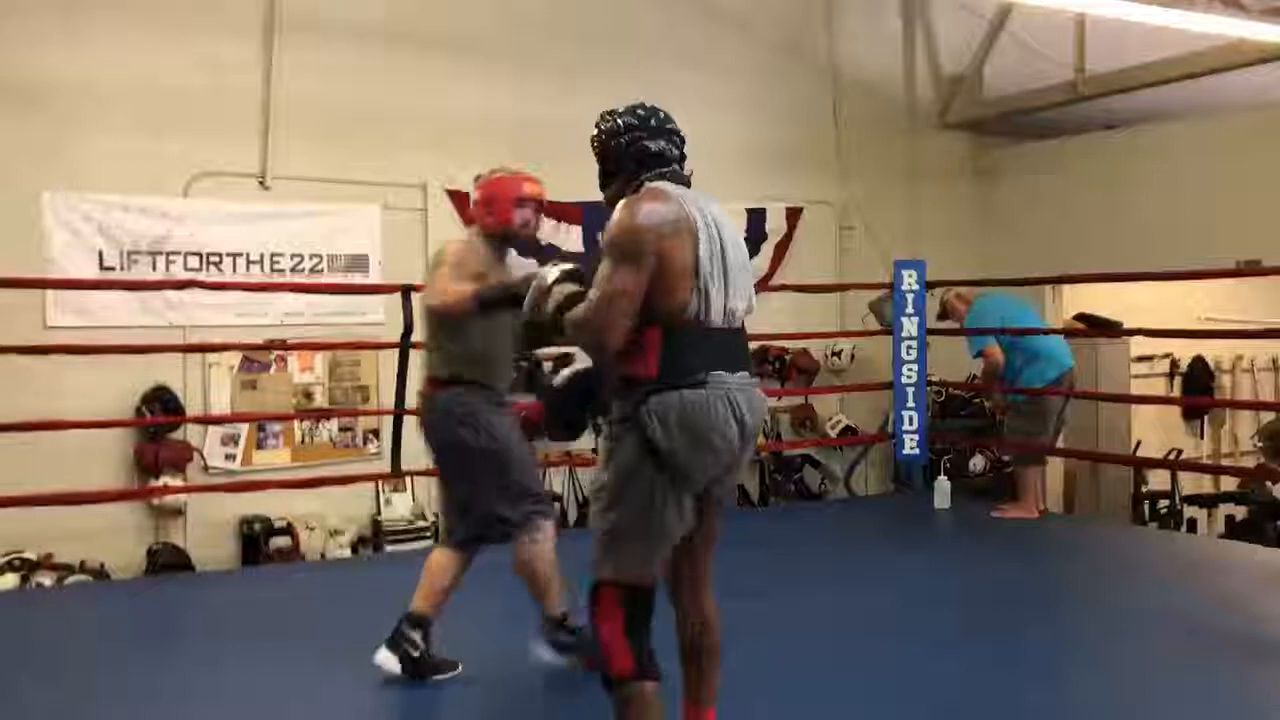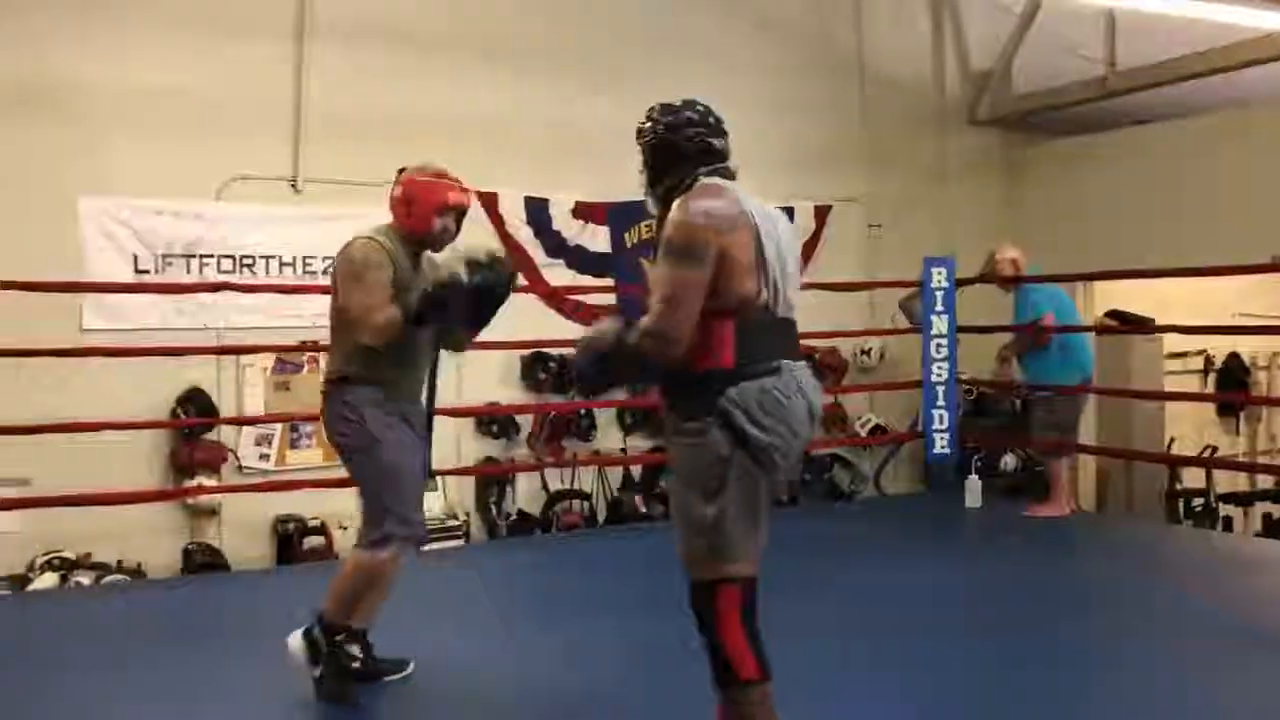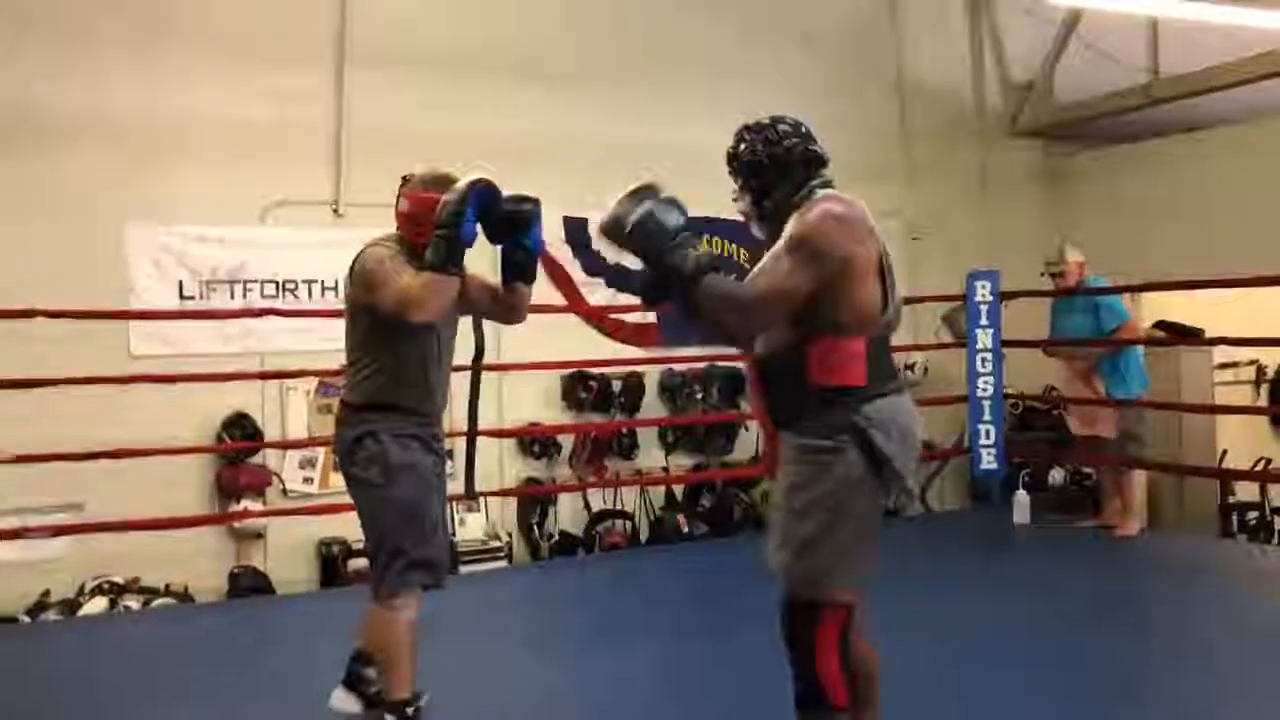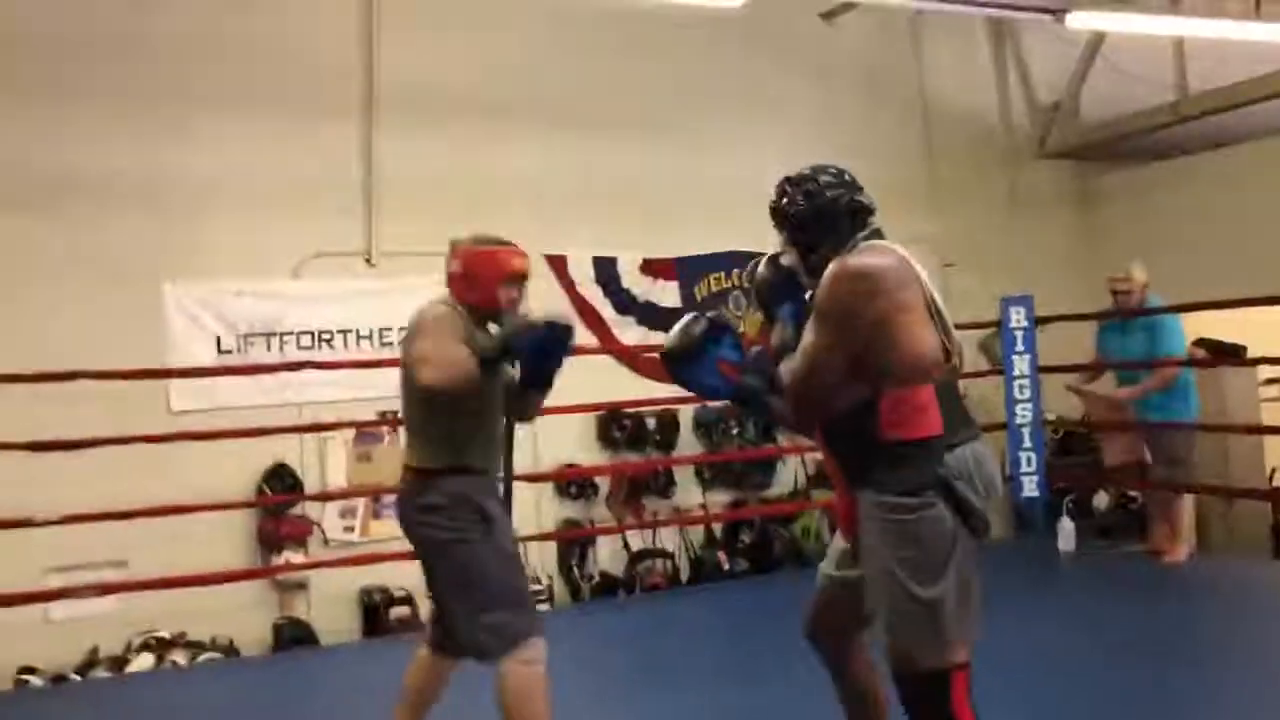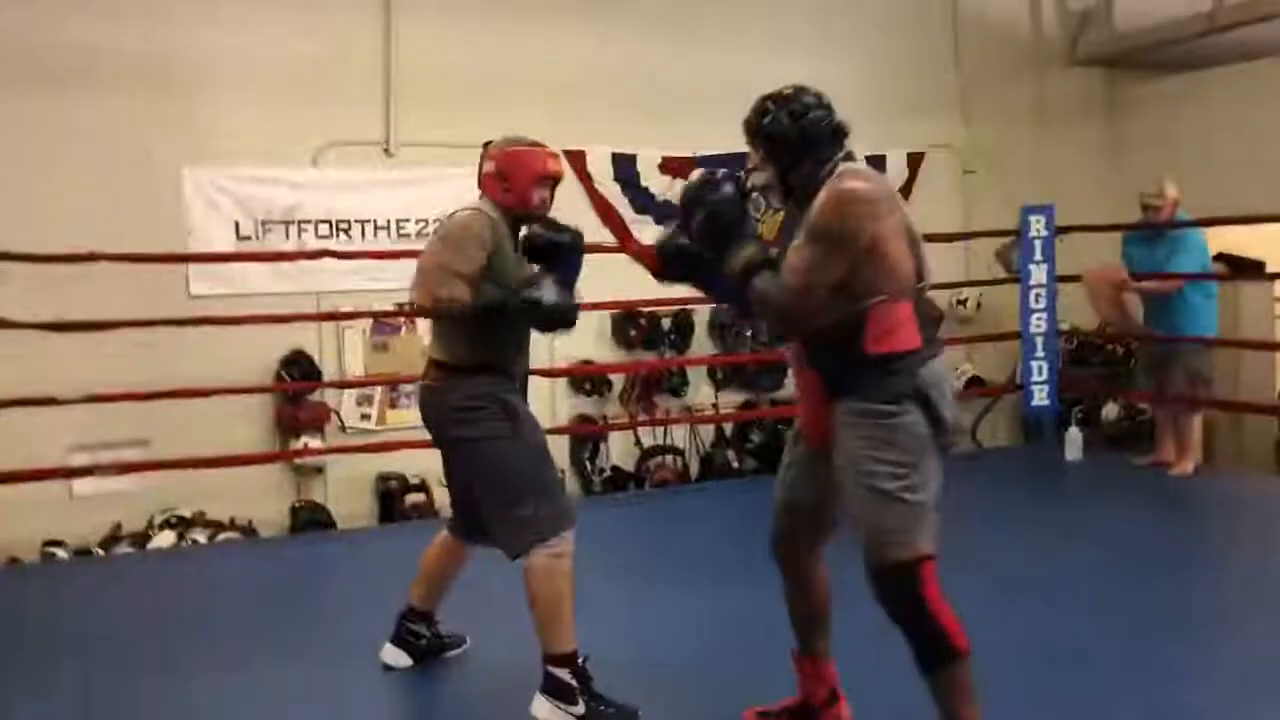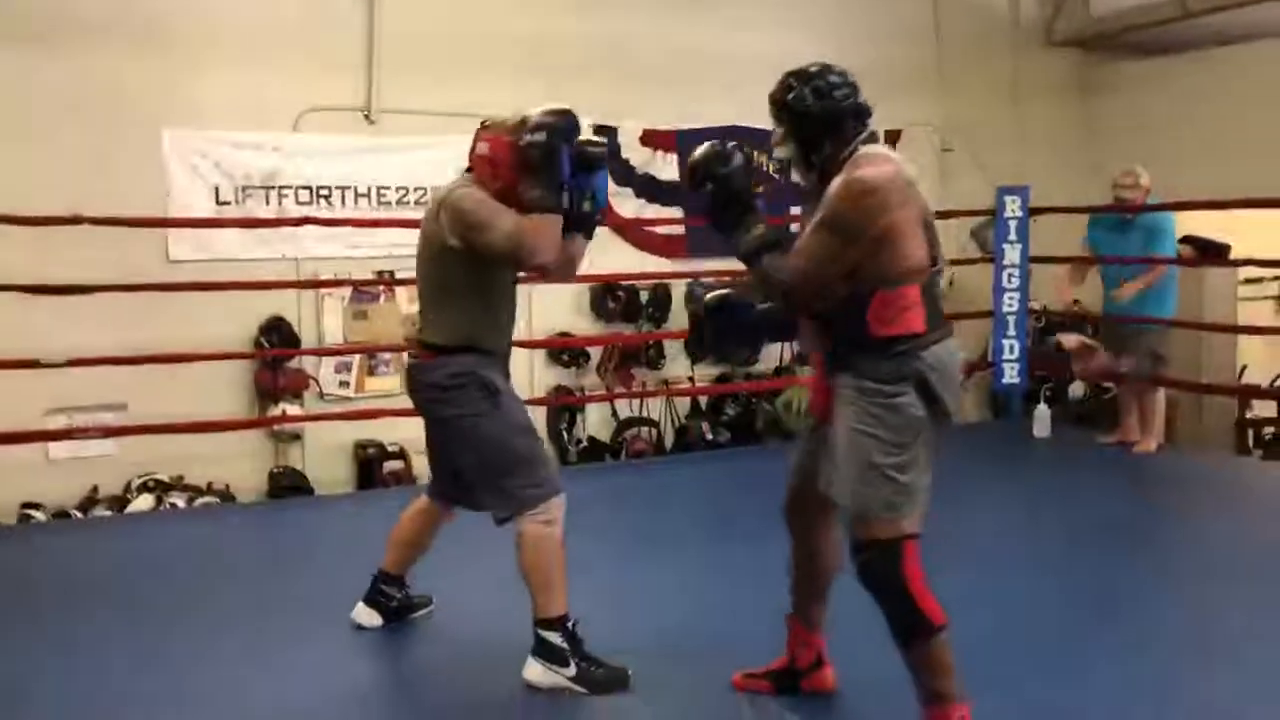
dt=0.5s
person 1, frame 1
left shoulder: (643, 211)
right shoulder: (712, 215)
left elbow: (603, 333)
left wrist: (558, 299)
left hip: (670, 415)
right hip: (731, 404)
left knee: (618, 603)
right knee: (691, 578)
person 1, frame 2
left shoulder: (699, 208)
right shoulder: (761, 213)
left elbow: (670, 336)
left wrist: (614, 346)
right wrist: (639, 335)
left hip: (735, 411)
right hip: (783, 397)
left knee: (721, 600)
right knee: (729, 586)
person 1, frame 3
left shoulder: (825, 217)
right shoulder: (820, 224)
left elbow: (749, 308)
right elbow: (770, 329)
left wrist: (674, 255)
right wrist: (695, 282)
left hip: (843, 434)
right hip: (841, 430)
left knee: (813, 618)
right knee: (835, 605)
person 1, frame 4
left shoulder: (860, 273)
right shoulder: (873, 272)
left elbow: (801, 398)
right elbow: (821, 404)
left wrist: (782, 323)
right wrist: (735, 374)
left hip: (917, 489)
right hip: (895, 485)
right knee: (830, 628)
person 1, frame 5
left shoulder: (847, 198)
right shoulder: (822, 200)
left elbow: (787, 308)
right elbow: (774, 293)
left wrist: (732, 246)
right wrist: (710, 267)
left hip: (889, 400)
right hip: (840, 399)
left knee: (900, 576)
right knee: (791, 542)
person 1, frame 6
left shoulder: (864, 184)
right shoulder: (849, 179)
left elbow: (797, 290)
left wrist: (741, 219)
left hip: (893, 380)
right hip: (858, 376)
left knee: (882, 553)
right knee: (805, 510)
right ankle: (805, 659)
person 2, frame 1
left shoulder: (494, 262)
right shoulder: (464, 252)
left elbow: (502, 329)
right elbow: (438, 300)
right wrist: (514, 291)
left hip: (468, 403)
right hip: (464, 404)
left knee: (466, 532)
right knee: (530, 512)
left ankle: (405, 644)
right ankle: (559, 627)
person 2, frame 2
left shoulder: (428, 265)
right shoulder: (365, 253)
left elbow: (454, 337)
right elbow: (369, 331)
left wrist: (476, 298)
right wrist: (431, 300)
left hip: (405, 408)
right hip: (363, 404)
left knee: (391, 534)
right knee: (392, 532)
left ankle: (350, 649)
right ankle: (321, 636)
person 2, frame 3
left shoulder: (443, 268)
right shoulder: (379, 260)
left elbow: (511, 310)
right elbow: (422, 308)
left wrist: (520, 249)
right wrist: (451, 240)
left hip: (420, 432)
right hip: (379, 434)
left knee: (410, 567)
right knee: (404, 574)
person 2, frame 4
left shoulder: (478, 331)
right shoulder: (439, 319)
left elbow: (515, 406)
right elbow: (433, 374)
left wrist: (534, 361)
right wrist: (497, 349)
left hip: (459, 495)
right hip: (452, 498)
left knee: (450, 635)
right knee: (521, 640)
person 2, frame 5
left shoulder: (510, 236)
right shoulder: (473, 224)
left elbow: (539, 313)
right elbow: (428, 295)
left wrist: (557, 269)
right wrist: (507, 301)
left hip: (470, 394)
right hip: (476, 396)
left knee: (470, 525)
right knee: (551, 533)
left ankle: (412, 633)
person 2, frame 6
left shoulder: (497, 209)
right shoulder: (462, 201)
left elbow: (560, 266)
right elbow: (539, 255)
left wrist: (584, 196)
right wrist: (547, 179)
left hip: (455, 371)
right hip: (462, 374)
left knee: (447, 493)
right knee: (541, 501)
left ankle: (382, 596)
right ankle: (555, 650)
person 3, frame 1
left shoulder: (975, 317)
right shoulder: (996, 300)
left elbow: (995, 360)
left wrist: (992, 388)
right wrist: (999, 385)
left hip: (1039, 376)
right hip: (1060, 367)
left knee: (1024, 443)
right knee: (1035, 442)
left ankle: (1027, 505)
right ankle: (1036, 500)
person 3, frame 2
left shoulder: (1030, 290)
right shoulder: (1028, 290)
left elbow: (1046, 331)
right elbow: (1031, 335)
left wrist: (1012, 347)
right wrist: (1010, 351)
left hip: (1063, 373)
right hip: (1052, 373)
left knee: (1050, 439)
right knee: (1052, 438)
left ankle: (1059, 502)
right ankle: (1064, 498)
person 3, frame 3
left shoulder: (1100, 294)
right shoulder: (1060, 303)
left elbow: (1132, 332)
right elbow: (1054, 344)
left wrist: (1091, 354)
right wrist: (1059, 351)
left hip: (1120, 384)
right hip: (1088, 386)
left knee: (1120, 451)
right knee: (1100, 450)
left ankle: (1131, 516)
right ankle: (1110, 512)
person 3, frame 4
left shoulder: (1162, 320)
right shoulder: (1111, 322)
left elbow: (1172, 368)
right elbow: (1102, 361)
left wrist: (1133, 392)
right wrist: (1082, 382)
left hip: (1169, 411)
right hip: (1137, 412)
left knee: (1170, 478)
right knee: (1147, 476)
left ankle: (1180, 542)
right ankle: (1158, 537)
person 3, frame 5
left shoulder: (1189, 235)
right shoulder: (1135, 235)
left elbow: (1173, 282)
right elbow: (1125, 276)
left wrist: (1134, 286)
right wrist: (1107, 288)
left hip: (1190, 327)
right hip: (1156, 325)
left knee: (1186, 394)
right knee: (1158, 391)
left ankle: (1189, 456)
right ankle: (1164, 450)
person 3, frame 6
left shoulder: (1159, 221)
right shoulder: (1100, 220)
left elbow: (1163, 266)
right elbow: (1086, 257)
left wrist: (1136, 286)
right wrist: (1070, 285)
left hip: (1150, 312)
right hip: (1114, 311)
left knee: (1147, 375)
left ankle: (1152, 434)
right ankle: (1128, 428)
